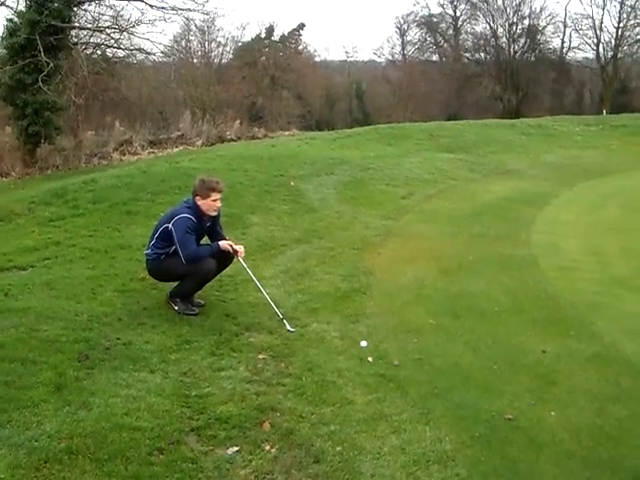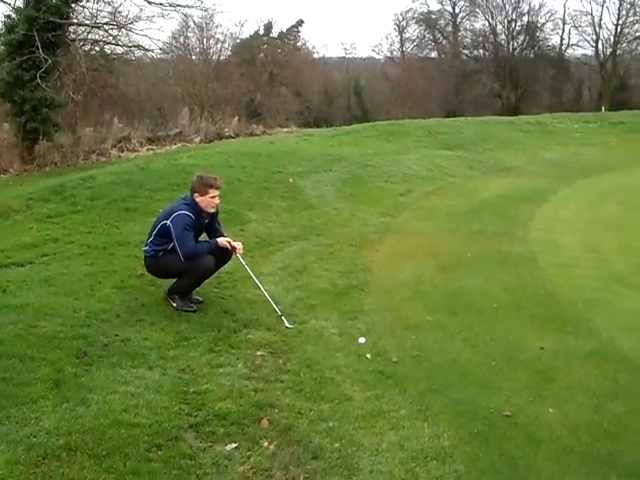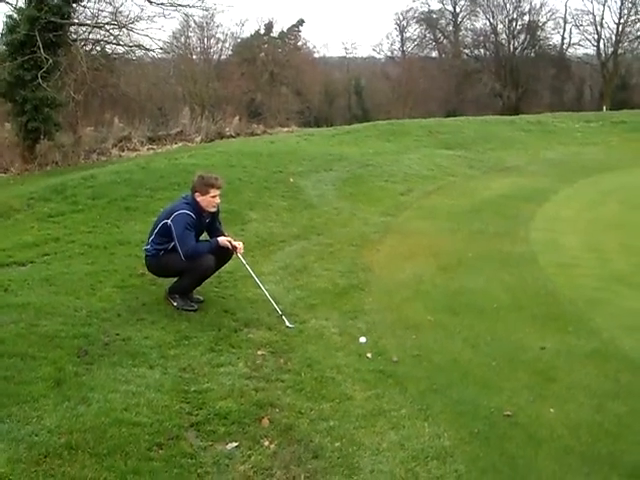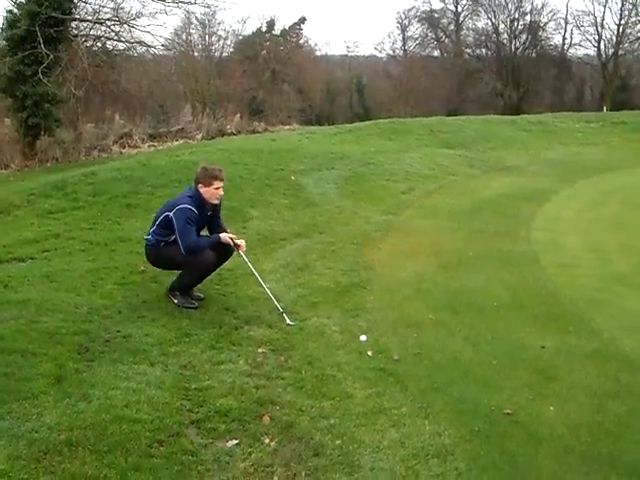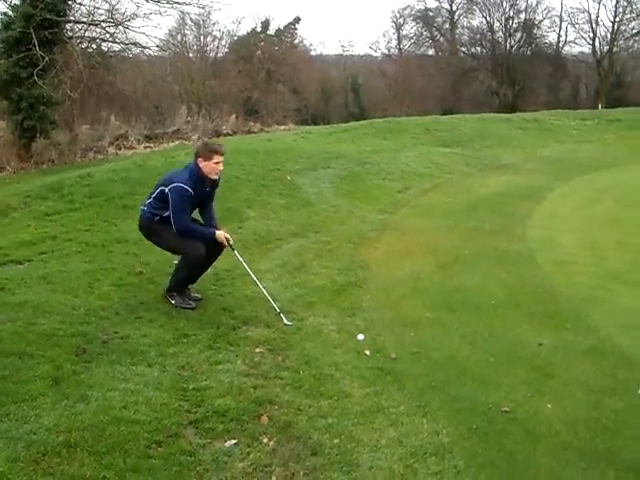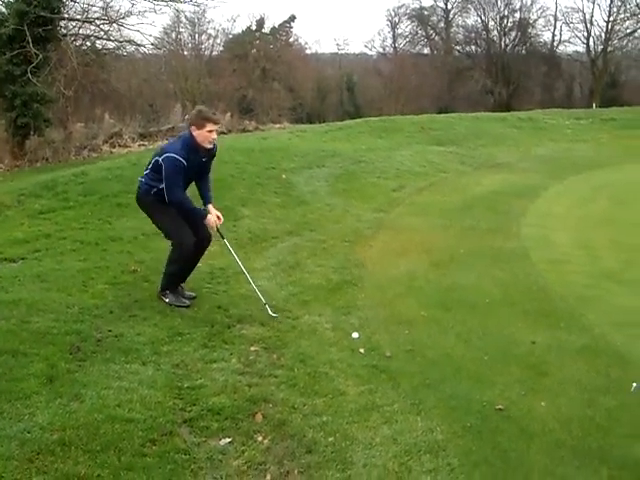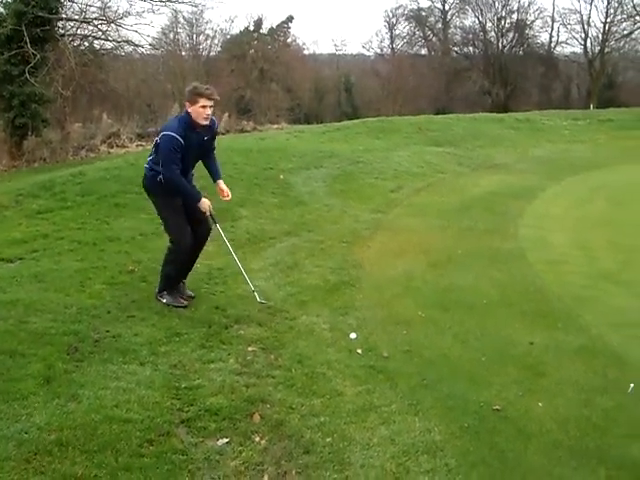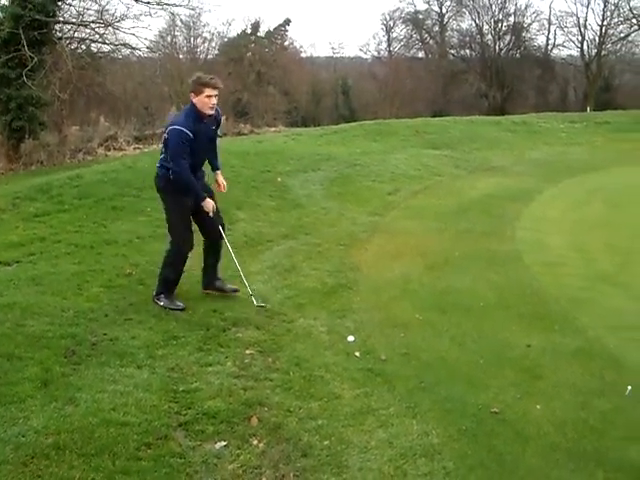
dt=0.2s
person 1, frame 1
left shoulder: (210, 211)
right shoulder: (183, 219)
left elbow: (217, 236)
right elbow: (189, 256)
left wrist: (231, 246)
right wrist: (218, 246)
left hip: (182, 254)
right hip: (159, 262)
left knee: (226, 255)
right knee: (207, 266)
left ankle: (187, 293)
right ankle: (176, 296)
person 1, frame 2
left shoulder: (209, 207)
right shoulder: (181, 216)
left elbow: (215, 233)
right elbow: (187, 253)
left wrist: (229, 243)
right wrist: (216, 243)
left hip: (180, 251)
right hip: (157, 259)
left knee: (224, 252)
right knee: (205, 262)
left ankle: (185, 289)
right ankle: (175, 293)
person 1, frame 3
left shoulder: (209, 207)
right shoulder: (182, 215)
left elbow: (216, 232)
right elbow: (188, 252)
left wrist: (230, 243)
right wrist: (216, 242)
left hip: (180, 251)
right hip: (158, 259)
left knee: (225, 251)
right knee: (205, 262)
left ankle: (185, 289)
right ankle: (176, 293)
person 1, frame 4
left shoulder: (212, 200)
right shoulder: (185, 208)
left elbow: (216, 227)
right elbow: (188, 247)
left wrist: (233, 240)
right wrist: (218, 238)
left hip: (182, 244)
right hip: (158, 249)
left knee: (226, 248)
right knee: (205, 257)
left ankle: (186, 287)
right ankle: (177, 290)
person 1, frame 5
left shoulder: (211, 177)
right shoulder: (182, 185)
left elbow: (206, 206)
right elbow: (181, 226)
left wrist: (218, 231)
right wrist: (213, 234)
left hip: (178, 221)
right hip: (154, 222)
left knee: (216, 244)
right knee: (195, 250)
left ankle: (183, 286)
right ankle: (174, 291)
person 1, frame 6
left shoulder: (208, 147)
right shoulder: (175, 155)
left elbow: (203, 177)
right elbow: (174, 196)
left wrist: (209, 206)
right wrist: (203, 216)
left hip: (174, 195)
right hip: (151, 196)
left knee: (203, 237)
right knee: (185, 240)
left ankle: (177, 283)
right ankle: (167, 289)
person 1, frame 7
left shoulder: (210, 125)
right shoulder: (172, 133)
left elbow: (208, 153)
right elbow: (170, 175)
left wrist: (218, 181)
right wrist: (197, 199)
left hip: (182, 181)
right hip: (159, 184)
left knee: (203, 229)
right knee: (182, 237)
left ankle: (178, 280)
right ankle: (165, 290)
person 1, frame 8
left shoulder: (214, 116)
right shoulder: (180, 127)
right elbow: (179, 170)
left wrist: (217, 171)
right wrist: (202, 199)
left hip: (196, 179)
right hip: (172, 184)
left knee: (216, 228)
right knee: (182, 241)
left ankle: (211, 279)
right ankle: (163, 293)
